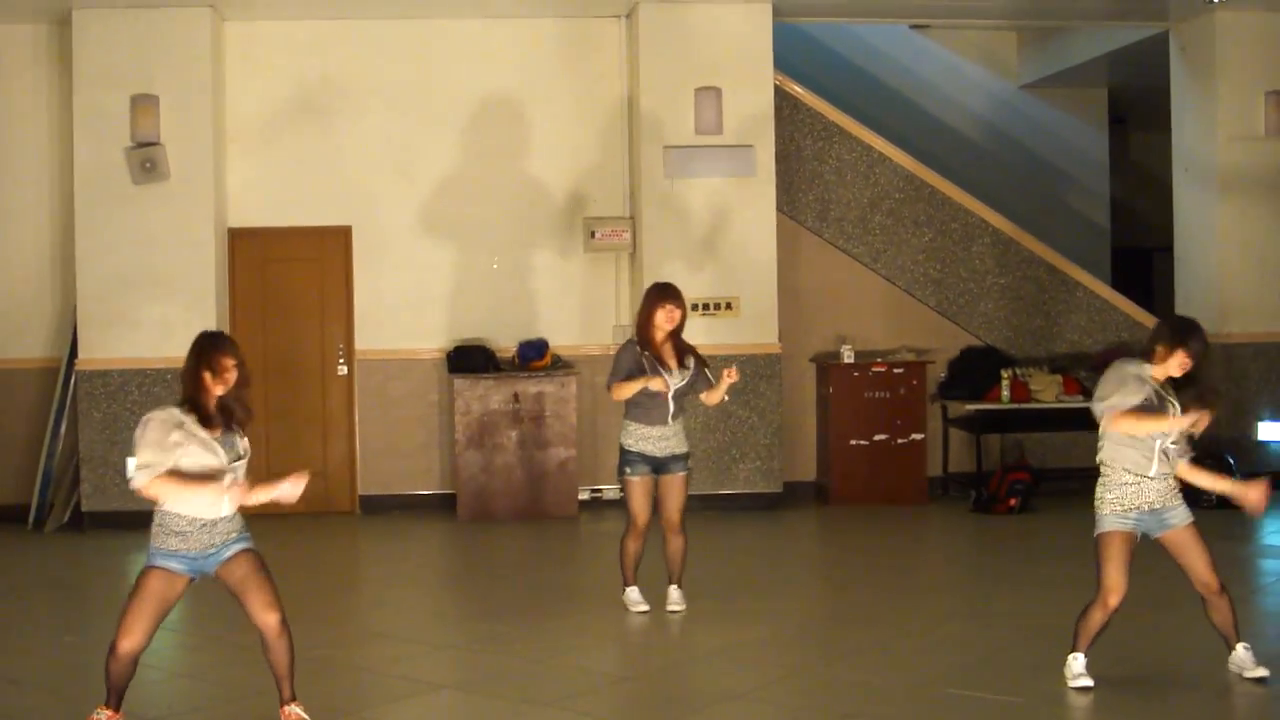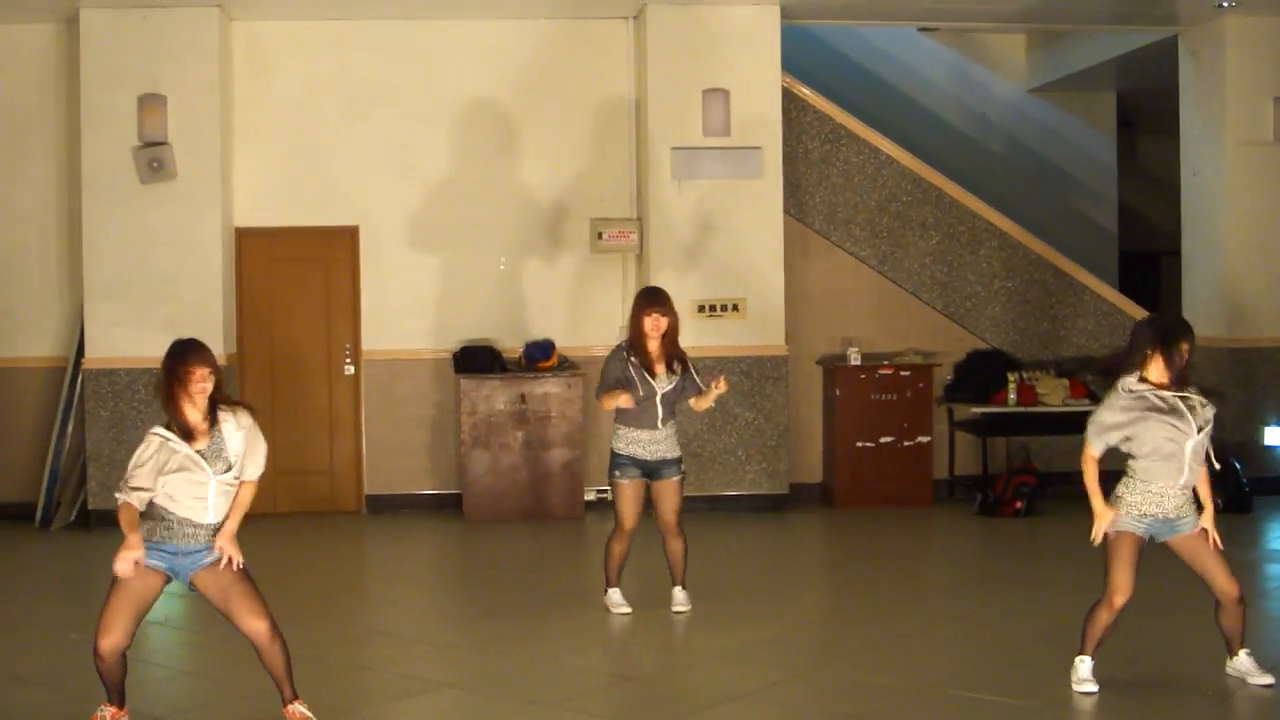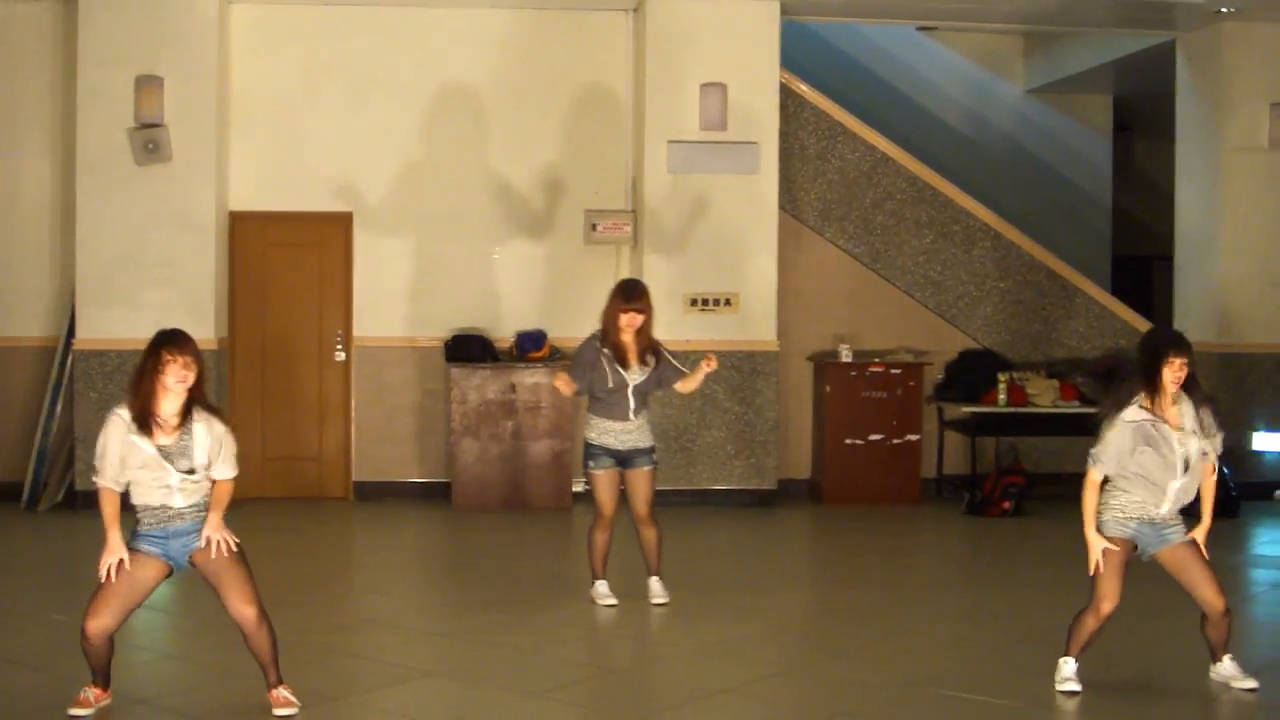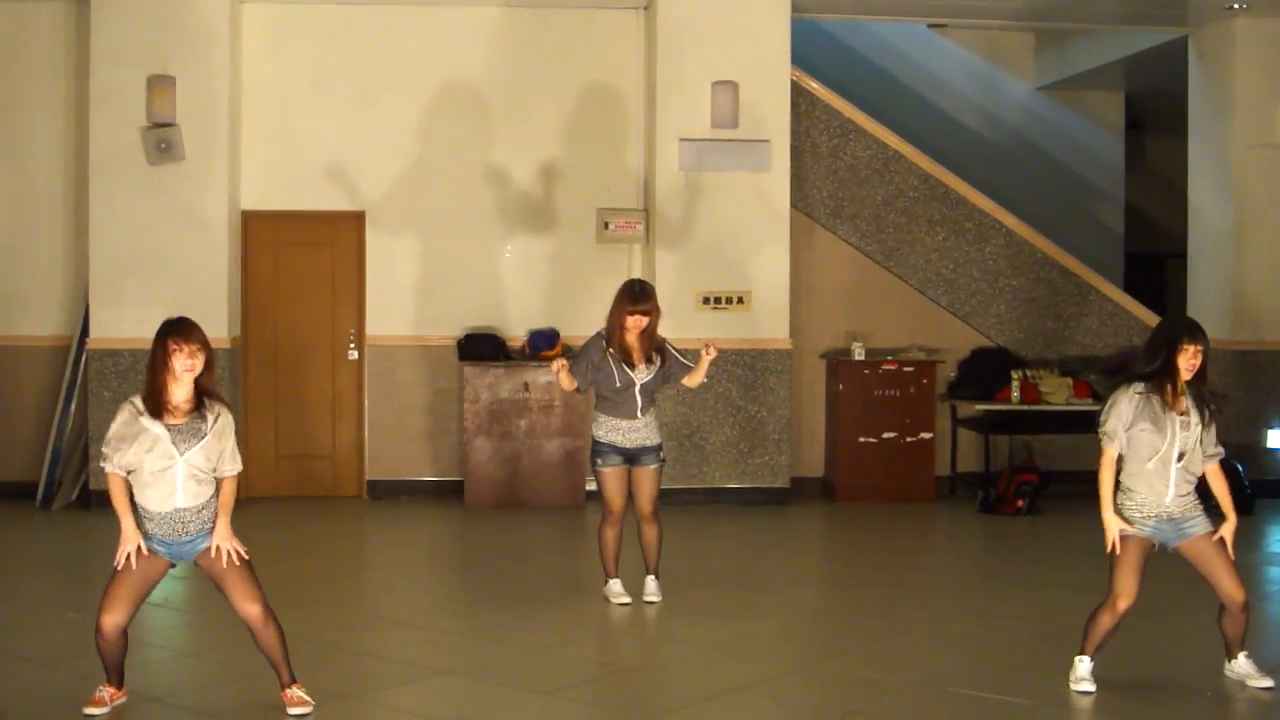
dt=0.2s
person 1, frame 1
left shoulder: (232, 425)
right shoulder: (163, 423)
right elbow: (146, 481)
left wrist: (275, 490)
right wrist: (212, 487)
left hip: (229, 539)
right hip: (174, 546)
left knee: (272, 619)
right knee: (126, 645)
person 1, frame 2
left shoulder: (237, 422)
right shoulder: (159, 440)
left elbow: (250, 476)
right elbow: (130, 497)
left wrist: (229, 529)
right wrist: (130, 538)
left hip: (209, 548)
right hip: (155, 546)
left knee: (261, 627)
right knee: (107, 643)
person 1, frame 3
left shoulder: (208, 424)
right shoulder: (121, 423)
left elbow: (224, 476)
right elbow: (108, 482)
left wrist: (216, 517)
right wrist: (113, 537)
left hip: (200, 527)
right hip: (148, 535)
left knee: (249, 612)
right knee: (95, 626)
left ankle: (276, 687)
right ankle: (100, 688)
person 1, frame 4
left shoulder: (218, 414)
right shoulder: (135, 413)
left elbow: (227, 474)
right elbow: (115, 468)
left wrist: (224, 524)
right wrist: (128, 526)
left hip: (206, 530)
right hip: (152, 534)
left knee: (254, 609)
right knee: (108, 620)
left ankle: (289, 684)
right ankle: (114, 686)
person 2, frame 1
left shoulder: (1169, 397)
right shoulder: (1123, 374)
left elbow: (1182, 468)
right elbow: (1117, 421)
left wrist: (1238, 489)
right wrist: (1178, 422)
left hip: (1167, 500)
right hip: (1119, 500)
left knee: (1211, 584)
right knee: (1111, 596)
left ankle: (1238, 653)
right ankle: (1076, 660)
person 2, frame 2
left shoulder: (1186, 396)
right shoulder: (1126, 400)
left elbow: (1196, 456)
right elbow: (1090, 453)
left wrist: (1209, 510)
right wrist: (1099, 504)
left hip: (1181, 511)
right hip: (1136, 508)
left knee: (1231, 592)
right knee: (1117, 596)
left ankle: (1237, 658)
right ankle: (1083, 664)
person 2, frame 3
left shoulder: (1196, 411)
right shoulder: (1127, 421)
left elbow: (1208, 464)
right elbow: (1094, 477)
left wrist: (1205, 521)
right wrist: (1090, 533)
left hip: (1167, 521)
right hip: (1121, 515)
left knee: (1217, 605)
right knee: (1105, 604)
left ankle: (1221, 664)
right ankle: (1067, 664)
person 2, frame 4
left shoulder: (1198, 404)
right shoulder: (1132, 397)
left elbow: (1211, 464)
right elbow: (1110, 456)
left wrist: (1231, 516)
right wrist: (1107, 512)
left hip: (1187, 512)
right hip: (1138, 511)
left knee: (1236, 596)
right knee: (1120, 601)
left ankle: (1236, 661)
right ankle: (1082, 663)
person 3, frame 1
left shoulder: (687, 354)
right shoulder: (633, 349)
left elbow: (710, 397)
right elbow: (616, 392)
left wrist: (725, 382)
right wrist: (643, 382)
left hip: (674, 446)
right hip: (637, 447)
left knee: (673, 523)
right knee: (639, 524)
left ankle: (675, 588)
right ankle: (630, 588)
person 3, frame 2
left shoulder: (677, 358)
right shoulder: (622, 356)
left elbow: (697, 402)
right elbow: (603, 398)
left wrist: (714, 391)
right wrist: (615, 398)
left hip: (667, 451)
right hip: (628, 451)
left knee: (671, 525)
right knee: (626, 527)
left ankle: (679, 589)
right ankle: (612, 591)
person 3, frame 3
left shoulder: (652, 349)
right shoulder: (595, 347)
left elbow: (684, 385)
right elbow: (572, 387)
left wrist: (702, 370)
right wrist: (562, 381)
left hip: (639, 440)
right hip: (602, 441)
left knee: (644, 515)
right knee: (605, 515)
left ankle: (655, 579)
right ankle: (599, 583)
person 3, frame 4
left shoulder: (658, 348)
right shoulder: (600, 345)
left elbow: (691, 379)
right elbow: (572, 384)
left wrist: (705, 360)
right wrist: (561, 371)
left hip: (646, 439)
right hip: (609, 439)
left knee: (647, 512)
right knee: (614, 513)
left ankle: (652, 578)
right ankle: (612, 581)
